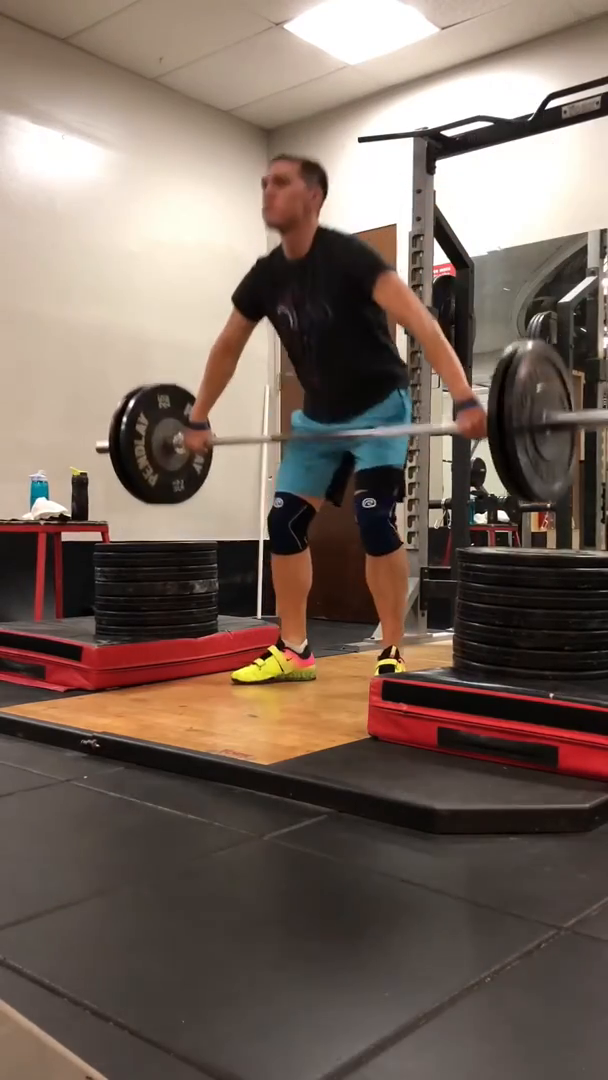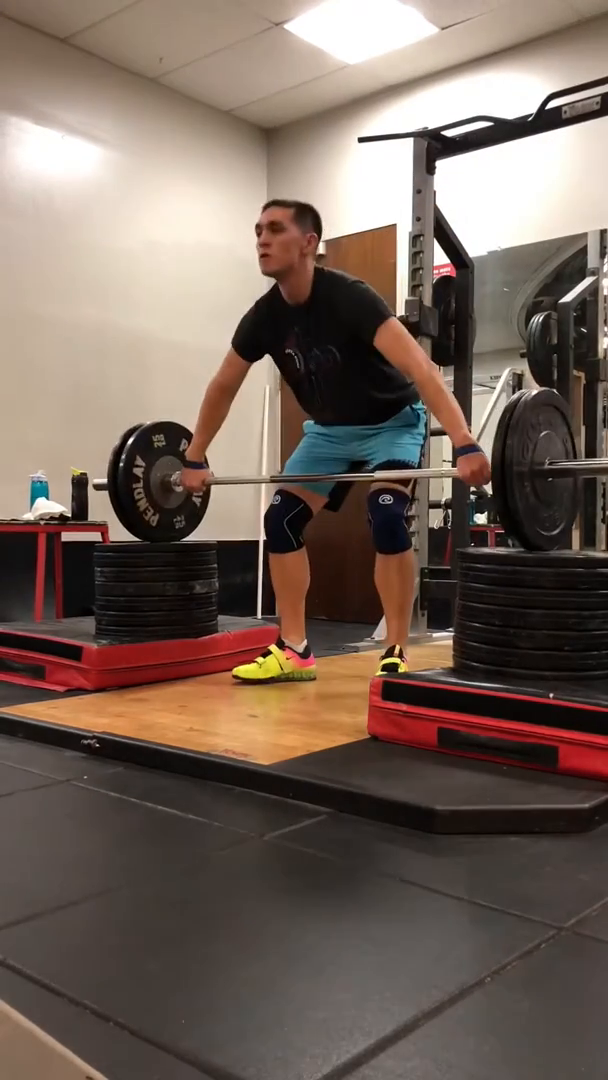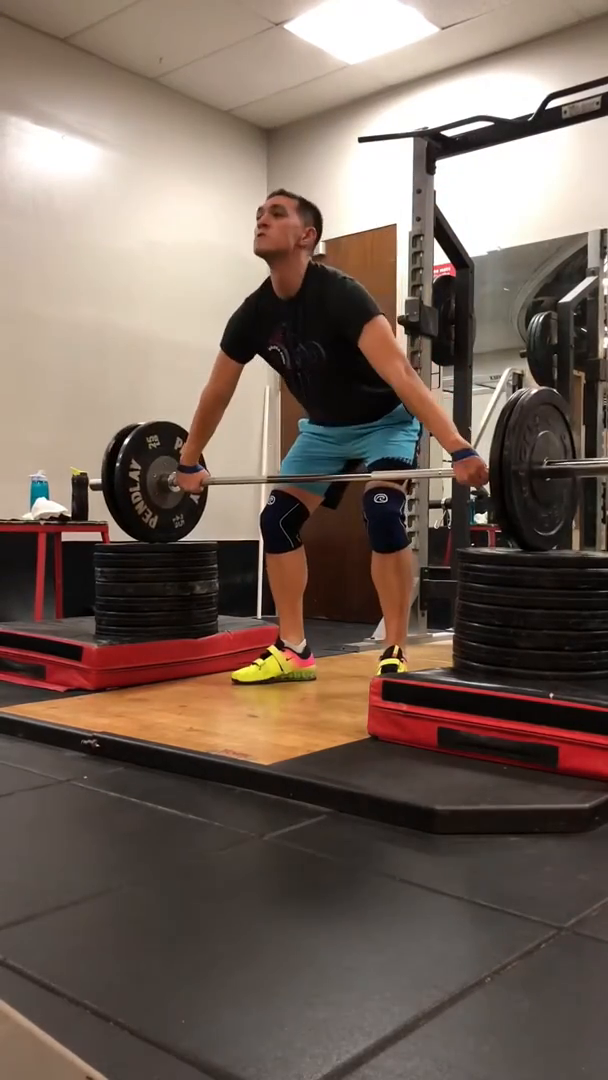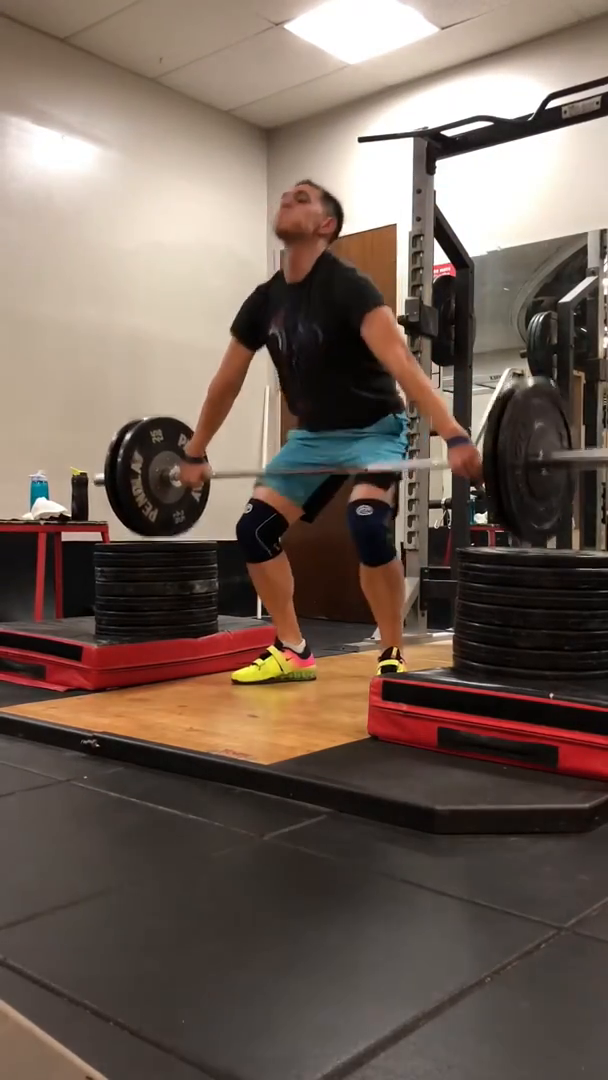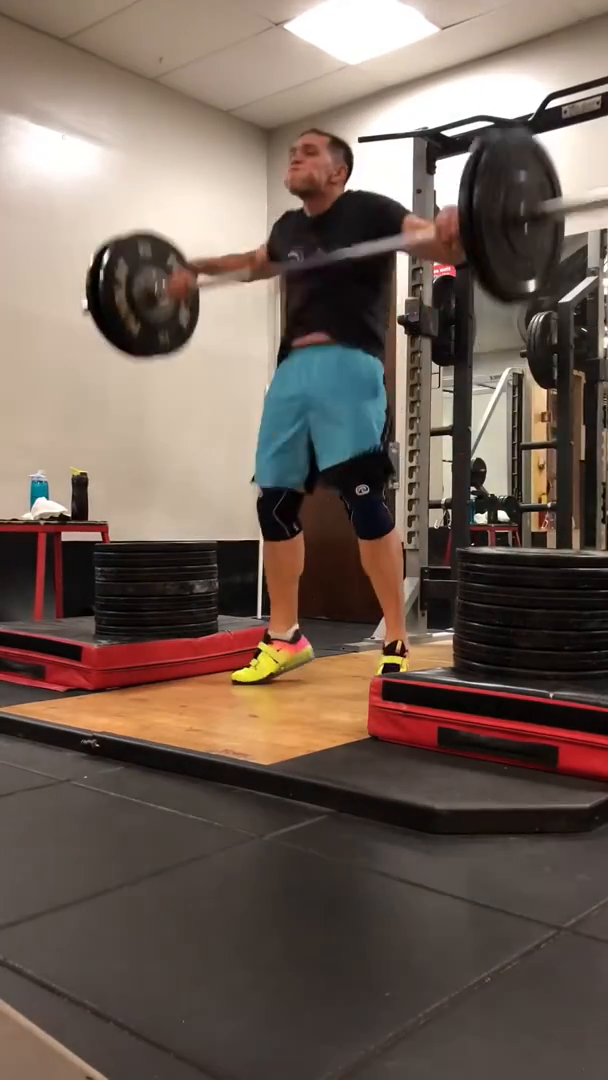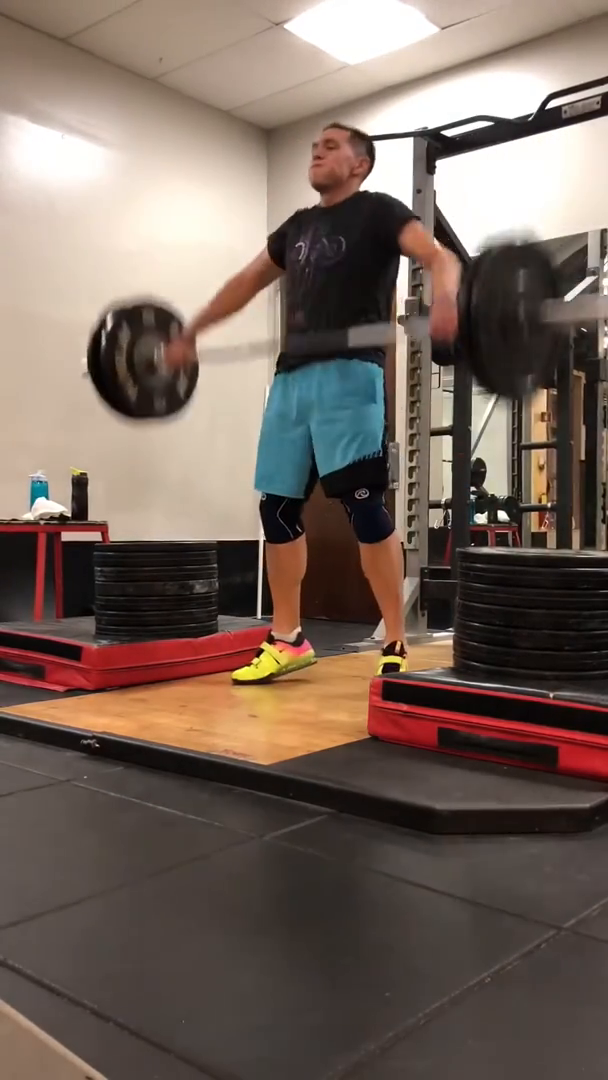
dt=0.4s
person 1, frame 1
left shoulder: (348, 256)
right shoulder: (263, 277)
left elbow: (418, 320)
right elbow: (226, 348)
left wrist: (463, 399)
right wrist: (198, 418)
left hip: (377, 408)
right hip: (318, 416)
left knee: (373, 515)
right knee: (285, 518)
left ankle: (392, 654)
right ankle: (293, 649)
person 1, frame 2
left shoulder: (349, 298)
right shoulder: (263, 317)
left elbow: (420, 367)
right elbow: (222, 388)
left wrist: (465, 445)
right wrist: (194, 459)
left hip: (391, 421)
right hip: (329, 427)
left knee: (386, 516)
right knee: (281, 517)
left ankle: (395, 656)
right ankle: (293, 651)
person 1, frame 3
left shoulder: (339, 295)
right shoulder: (252, 315)
left elbow: (399, 373)
right elbow: (216, 394)
left wrist: (459, 450)
right wrist: (189, 462)
left hip: (384, 421)
right hip: (324, 426)
left knee: (382, 514)
right knee: (277, 518)
left ankle: (395, 656)
right ankle: (293, 651)
person 1, frame 4
left shoulder: (346, 287)
right shoulder: (265, 300)
left elbow: (400, 362)
right elbow: (227, 381)
left wrist: (455, 438)
right wrist: (196, 454)
left hip: (372, 429)
right hip: (312, 435)
left knee: (368, 524)
right knee: (254, 527)
left ankle: (393, 658)
right ankle: (291, 651)
person 1, frame 5
left shoulder: (366, 211)
right shoulder: (289, 224)
left elbow: (444, 241)
right elbow: (261, 262)
left wrist: (448, 235)
right wrist: (195, 271)
left hip: (348, 364)
right hip: (292, 368)
left knee: (363, 497)
right knee: (275, 502)
left ankle: (396, 647)
right ankle: (284, 638)
person 1, frame 6
left shoulder: (375, 210)
right shoulder: (298, 225)
left elbow: (438, 258)
right elbow: (247, 281)
left wrist: (446, 301)
right wrist: (192, 332)
left hip: (349, 373)
right hip: (294, 378)
left knee: (363, 502)
right knee: (278, 507)
left ankle: (396, 651)
right ankle: (288, 641)
